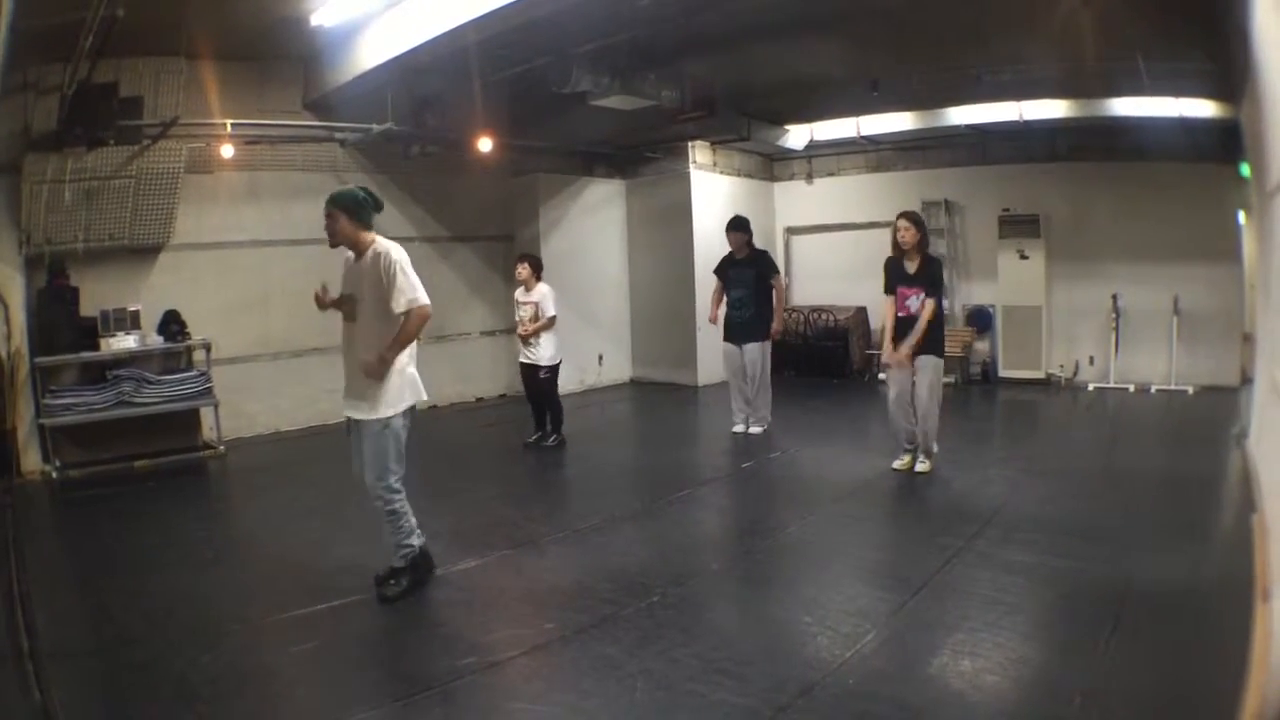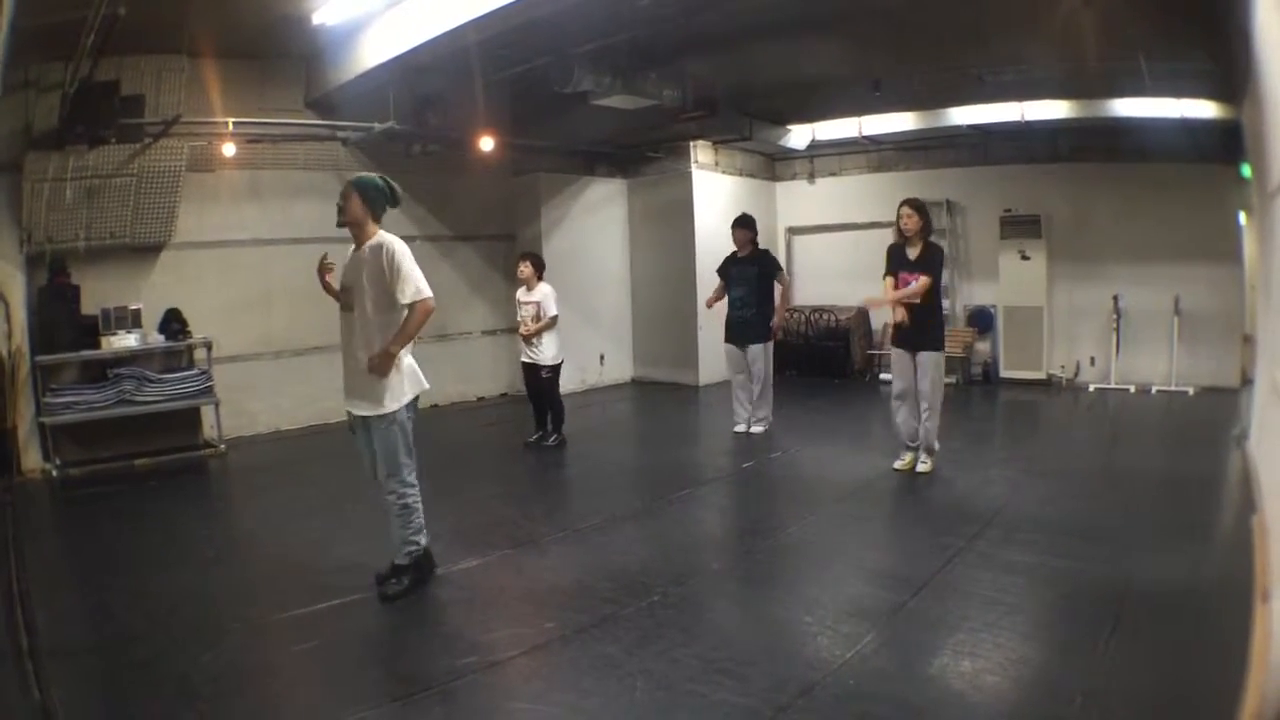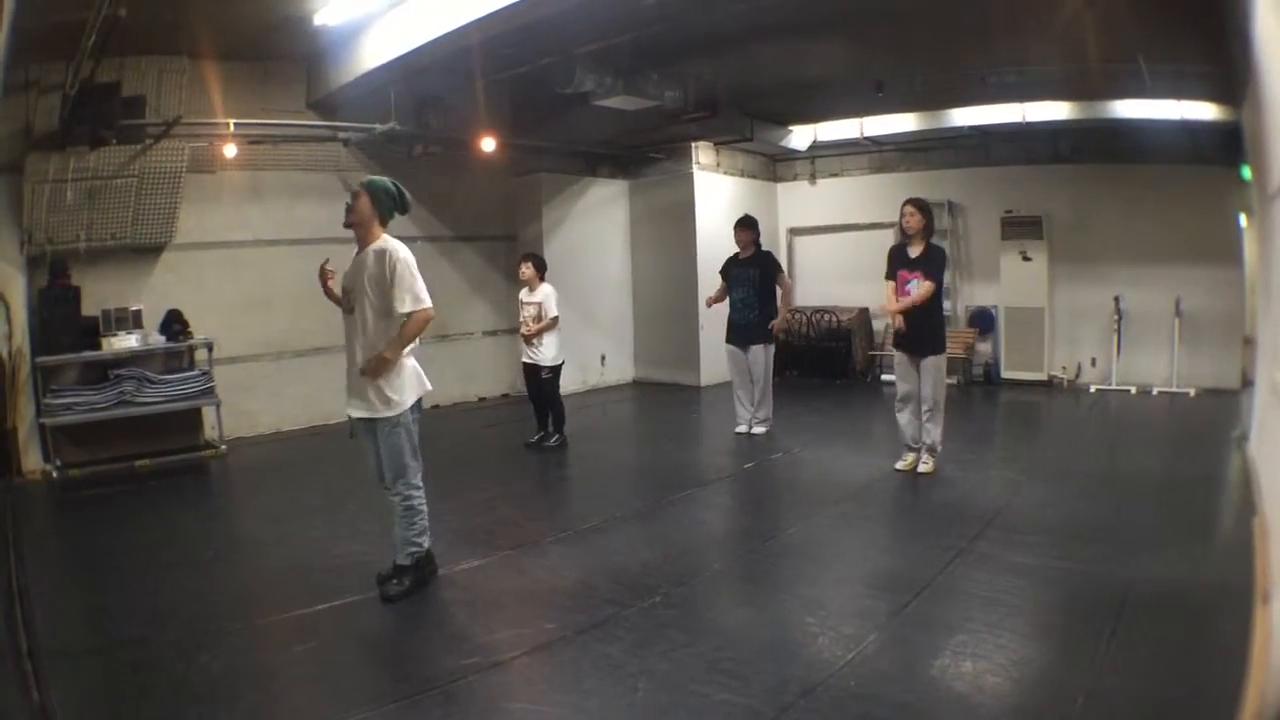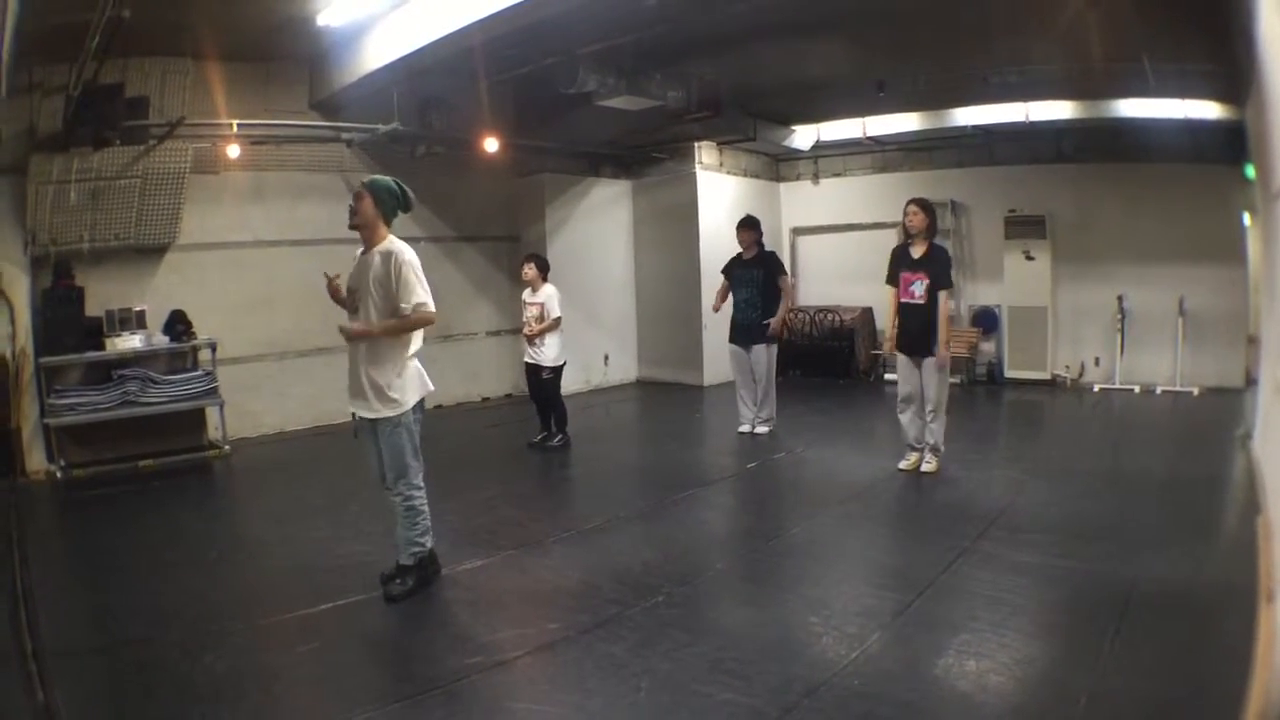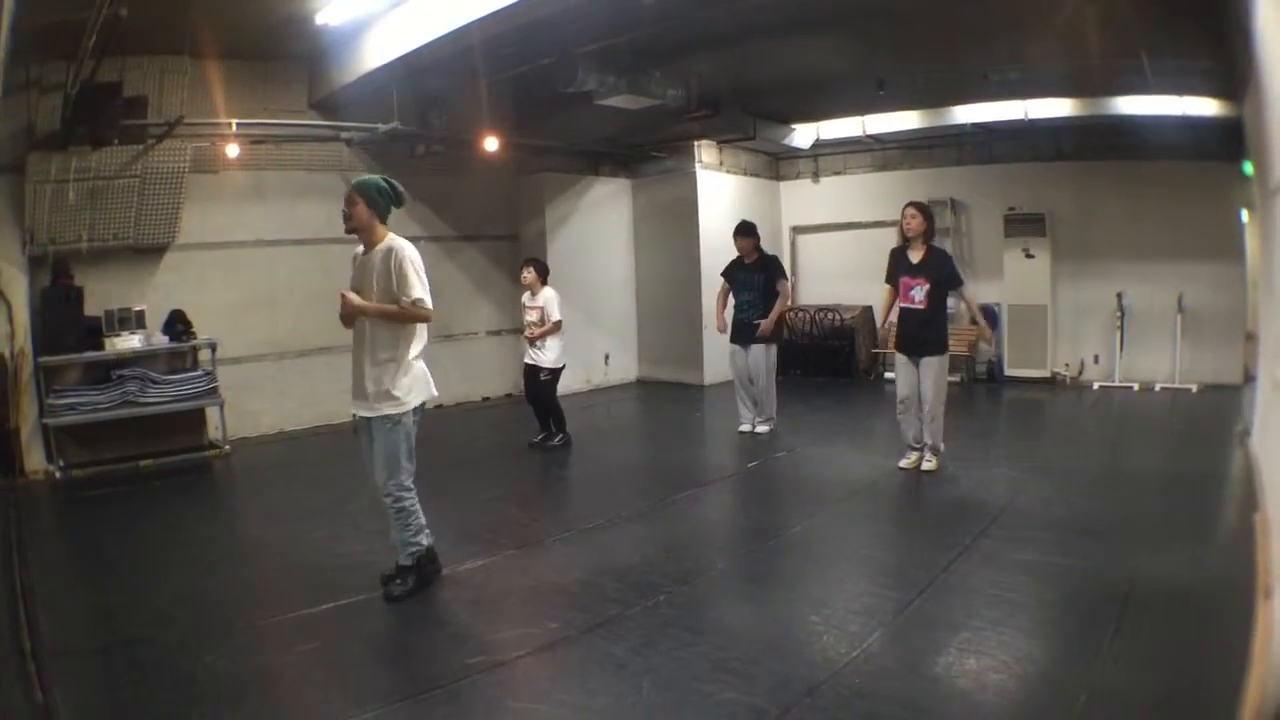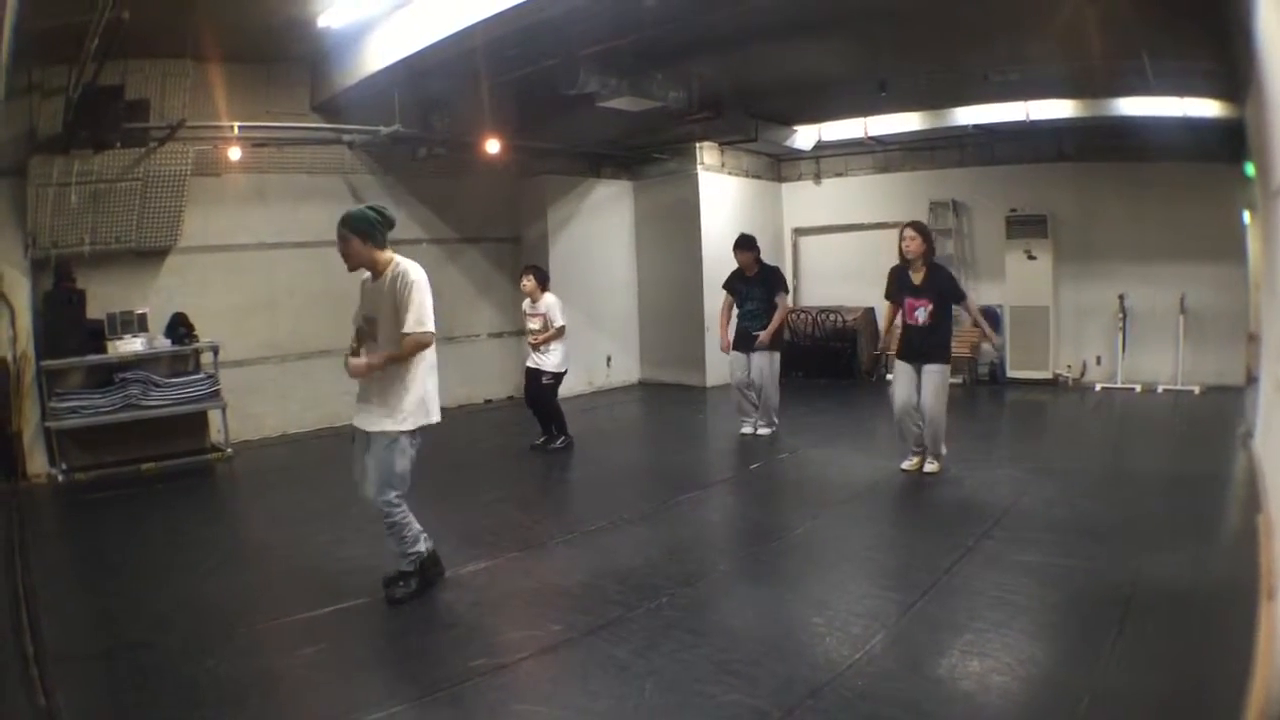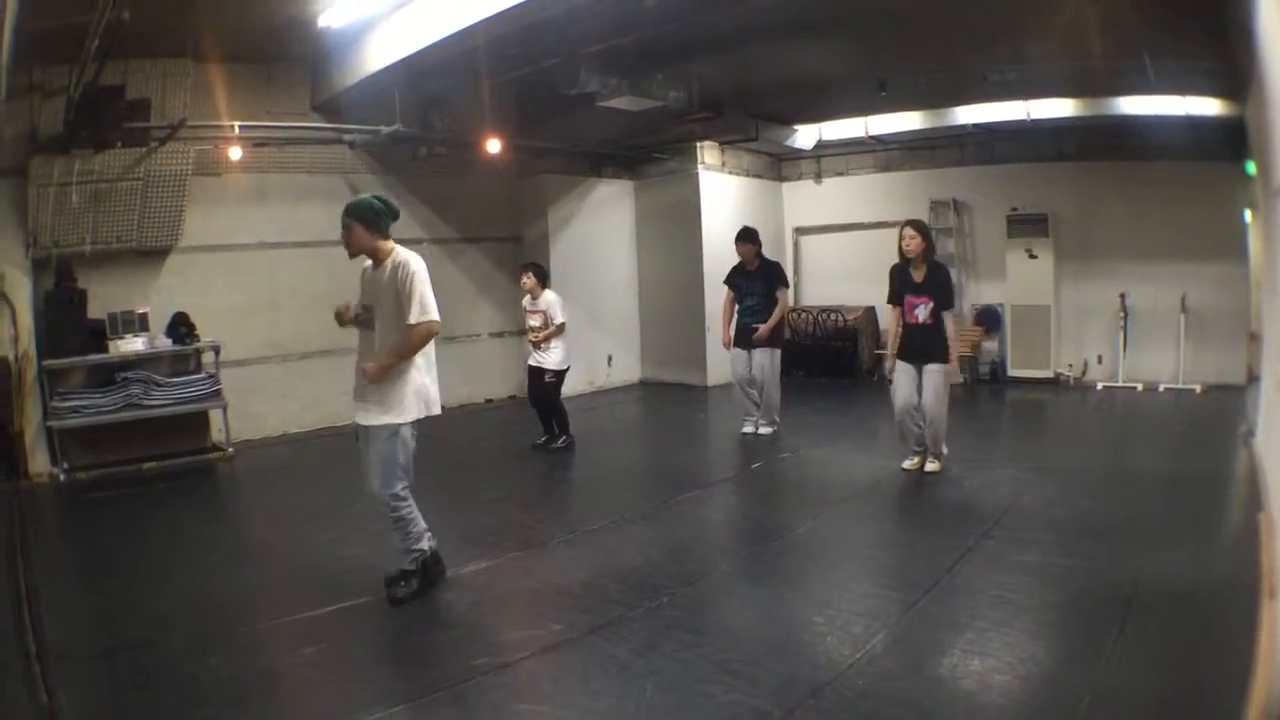
dt=0.2s
person 1, frame 1
left shoulder: (388, 255)
right shoulder: (351, 260)
left elbow: (421, 310)
left wrist: (386, 358)
right wrist: (330, 303)
left hip: (387, 392)
right hip: (360, 391)
left knee: (384, 482)
right knee: (372, 479)
left ankle: (413, 559)
right ankle: (408, 556)
person 1, frame 2
left shoulder: (389, 248)
right shoulder: (354, 254)
left elbow: (425, 303)
left wrist: (391, 352)
right wrist: (328, 287)
left hip: (390, 387)
right hip: (361, 387)
left knee: (398, 478)
right knee: (384, 477)
left ankle: (413, 559)
right ankle: (410, 556)
person 1, frame 3
left shoulder: (393, 254)
right shoulder: (357, 257)
left elbow: (424, 313)
left wrist: (386, 356)
right wrist: (330, 293)
left hip: (393, 389)
right hip: (365, 391)
left knee: (405, 480)
right knee: (390, 480)
left ankle: (414, 561)
right ankle: (412, 556)
person 1, frame 4
left shoulder: (398, 255)
right shoulder: (361, 257)
left elbow: (425, 314)
left wrist: (369, 329)
right wrist: (340, 299)
left hip: (396, 387)
right hip: (367, 387)
left knee: (405, 481)
right knee: (392, 479)
left ankle: (417, 560)
right ankle: (416, 555)
person 1, frame 5
left shoulder: (399, 252)
right shoulder: (358, 257)
left elbow: (422, 310)
left wrist: (365, 308)
right wrist: (350, 310)
left hip: (397, 386)
right hip: (368, 387)
left knee: (394, 480)
right knee: (385, 477)
left ankle: (417, 560)
right ankle: (418, 553)
person 1, frame 6
left shoulder: (408, 275)
right shoulder: (367, 281)
left elbow: (423, 337)
left wrist: (371, 363)
right wrist: (355, 349)
left hip: (403, 406)
right hip: (374, 403)
left knee: (384, 493)
right knee: (374, 489)
left ankle: (418, 564)
right ankle: (420, 557)
person 1, frame 7
left shoulder: (407, 265)
right shoulder: (367, 271)
left elbow: (428, 325)
left wrist: (386, 364)
right wrist: (349, 319)
left hip: (401, 398)
right hip: (372, 397)
left knee: (391, 488)
right knee: (383, 485)
left ankle: (420, 564)
right ankle: (421, 557)
person 2, frame 1
left shoulder: (933, 265)
right shoulder: (891, 264)
left elbow: (930, 308)
right elbow: (890, 304)
left wrist: (910, 345)
right wrist: (887, 344)
left hip: (928, 343)
right hip: (901, 342)
left knee: (926, 400)
right knee: (897, 399)
left ankle: (926, 453)
right ankle: (908, 449)
person 2, frame 2
left shoulder: (934, 252)
right shoulder: (894, 251)
left elbow: (921, 286)
right elbow: (889, 284)
left wrist: (887, 299)
right wrist: (896, 306)
left hip: (929, 333)
right hip: (902, 333)
left knee: (929, 395)
right knee: (902, 393)
left ankle: (927, 451)
right ankle: (909, 448)
person 2, frame 3
left shoulder: (936, 253)
right shoulder: (896, 252)
left elbow: (926, 291)
right elbow: (891, 288)
left wrist: (893, 307)
right wrist: (895, 313)
left hip: (930, 336)
right hip: (904, 336)
left knee: (931, 398)
right knee: (905, 396)
left ankle: (930, 452)
right ankle: (911, 449)
person 2, frame 4
left shoulder: (939, 255)
right shoulder: (898, 253)
left elbow: (944, 299)
right elbow: (895, 295)
left wrist: (942, 342)
right wrist: (889, 334)
left hip: (931, 338)
right hip: (905, 338)
left knee: (933, 399)
right knee: (907, 397)
left ankle: (932, 452)
right ankle: (914, 449)
person 2, frame 5
left shoulder: (939, 257)
right shoulder: (896, 256)
left elbow: (962, 292)
left wrist: (981, 323)
right wrist: (882, 325)
left hip: (933, 342)
right hip: (904, 341)
left knee: (931, 400)
right knee: (905, 398)
left ankle: (932, 450)
right ankle: (914, 448)
person 2, frame 6
left shoulder: (941, 274)
right shoulder: (897, 274)
left elbow: (966, 304)
left wrist: (987, 330)
right wrist: (885, 337)
left hip: (937, 353)
right hip: (907, 352)
left knee: (932, 407)
right knee: (902, 405)
left ankle: (935, 454)
right ankle: (916, 451)
person 2, frame 7
left shoulder: (940, 273)
right shoulder: (897, 272)
left elbow: (948, 317)
right elbow: (896, 315)
left wrist: (953, 357)
right wrist: (890, 356)
left hip: (935, 353)
right hip: (907, 352)
left knee: (932, 407)
right knee: (903, 406)
left ankle: (935, 453)
right ankle: (917, 451)
person 3, frame 1
left shoulder: (761, 259)
right shoulder: (726, 262)
left elbow: (779, 289)
right elbow: (719, 290)
left wrist: (778, 319)
right wrist: (714, 308)
left hip: (757, 329)
right hip: (732, 329)
left knee: (757, 376)
right knee: (735, 376)
left ankle: (759, 421)
right ankle: (740, 419)
person 3, frame 2
left shoulder: (764, 258)
right shoulder: (729, 262)
left elbow: (785, 284)
right elbow: (722, 288)
left wrist: (780, 313)
right wrist: (713, 299)
left hip: (759, 329)
right hip: (734, 329)
left knee: (760, 376)
right knee: (738, 377)
left ankle: (761, 420)
right ankle: (742, 419)
person 3, frame 3
left shoulder: (766, 260)
right shoulder: (731, 263)
left elbow: (785, 287)
right elbow: (724, 290)
left wrist: (781, 316)
right wrist: (714, 299)
left hip: (760, 330)
right hip: (735, 330)
left knee: (761, 378)
right knee: (740, 378)
left ankle: (762, 420)
right ankle: (744, 419)
person 3, frame 4
left shoulder: (769, 259)
right shoulder: (734, 263)
left elbow: (786, 289)
right elbow: (724, 288)
left wrist: (779, 317)
right wrist: (718, 302)
left hip: (763, 329)
right hip: (738, 329)
left knee: (763, 377)
right knee: (742, 378)
left ankle: (765, 420)
right ankle: (747, 419)
person 3, frame 5
left shoulder: (770, 263)
right shoulder: (734, 266)
left elbow: (784, 293)
right elbow: (723, 292)
left wrist: (771, 320)
right wrist: (719, 316)
left hip: (764, 329)
right hip: (739, 330)
left knee: (761, 376)
right knee: (740, 376)
left ankle: (765, 419)
right ankle: (747, 418)
person 3, frame 6
left shoulder: (772, 274)
right shoulder: (735, 277)
left elbow: (782, 306)
right elbow: (727, 306)
left wrist: (769, 333)
right wrist: (724, 335)
left hip: (766, 338)
right hip: (742, 337)
left knee: (763, 381)
right knee: (738, 380)
left ankle: (767, 421)
right ankle: (749, 420)
person 3, frame 7
left shoulder: (772, 269)
right shoulder: (736, 272)
left elbow: (783, 302)
right elbow: (729, 301)
left wrist: (768, 326)
right wrist: (726, 331)
left hip: (767, 335)
right hip: (743, 334)
left knee: (765, 379)
right knee: (741, 378)
left ankle: (768, 421)
right ankle: (750, 420)
person 4, frame 1
left shoulder: (544, 291)
right shoulder: (518, 293)
left elbow: (551, 319)
left wrist: (532, 329)
right wrist: (520, 329)
left hip: (545, 354)
right hip: (526, 354)
left knee: (548, 394)
right knee: (533, 395)
left ankle: (557, 433)
right ankle: (540, 430)
person 4, frame 2
left shoulder: (546, 290)
right shoulder: (520, 293)
left elbow: (553, 319)
left wrist: (533, 329)
right wrist: (522, 329)
left hip: (547, 354)
right hip: (528, 354)
left knee: (550, 394)
right knee: (534, 394)
left ankle: (557, 433)
right ankle: (541, 430)
person 4, frame 3
left shoulder: (547, 291)
right shoulder: (523, 294)
left elbow: (554, 320)
left wrist: (534, 330)
right wrist: (523, 329)
left hip: (548, 354)
right hip: (529, 354)
left knee: (550, 395)
right knee: (535, 395)
left ankle: (558, 434)
right ankle: (542, 431)
person 4, frame 4
left shoulder: (550, 291)
right shoulder: (526, 294)
left elbow: (556, 320)
left wrist: (537, 330)
right wrist: (526, 329)
left hip: (549, 354)
right hip: (532, 354)
left knee: (552, 395)
right knee: (536, 395)
left ankle: (561, 433)
right ankle: (545, 431)
person 4, frame 5
left shoulder: (549, 295)
right shoulder: (525, 297)
left elbow: (557, 324)
left wrist: (538, 333)
right wrist: (527, 332)
left hip: (549, 355)
right hip: (532, 355)
left knee: (546, 395)
right knee: (532, 395)
left ankle: (562, 433)
right ankle: (546, 431)
person 4, frame 6
left shoulder: (551, 301)
right shoulder: (526, 304)
left elbow: (560, 329)
left wrist: (541, 339)
right wrist: (530, 338)
left hip: (552, 359)
right hip: (535, 359)
left knee: (547, 399)
right knee: (531, 399)
left ankle: (564, 435)
right ankle: (548, 433)
person 4, frame 7
left shoulder: (551, 298)
right shoulder: (526, 301)
left elbow: (560, 326)
left wrist: (543, 336)
right wrist: (531, 336)
left hip: (554, 357)
right hip: (536, 357)
left knee: (551, 398)
right knee: (535, 397)
left ankle: (565, 435)
right ankle: (549, 433)
